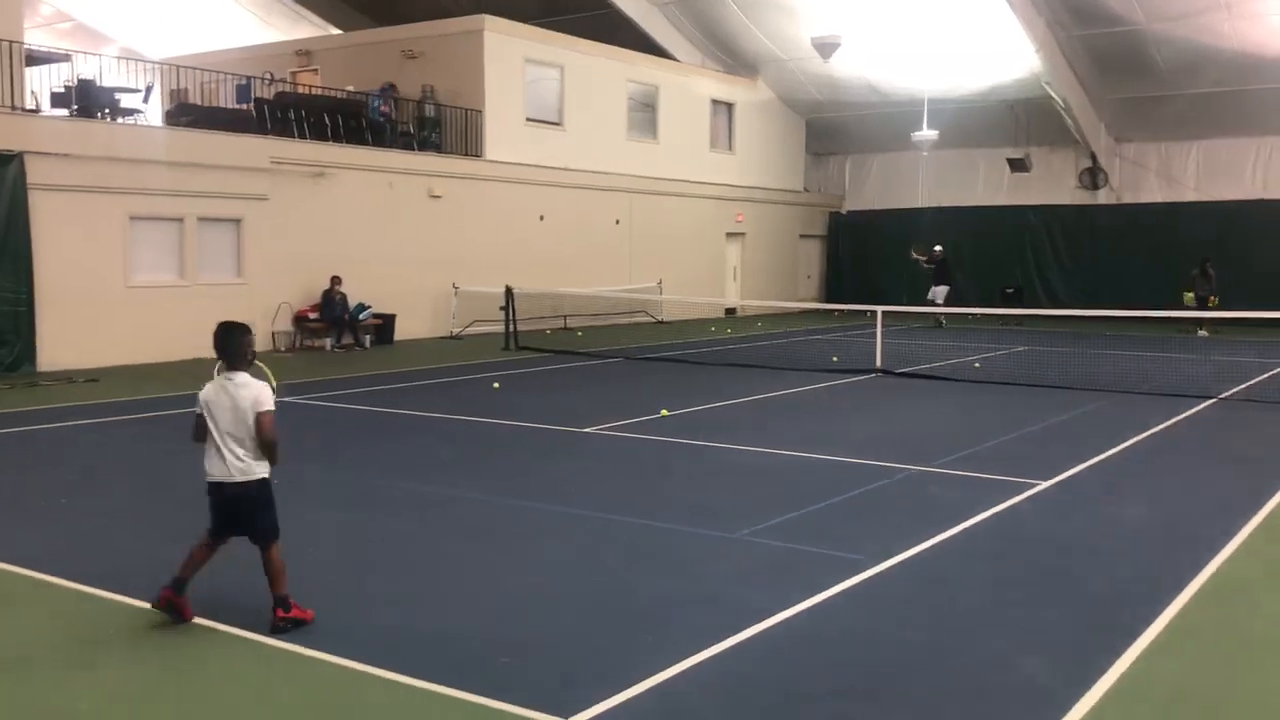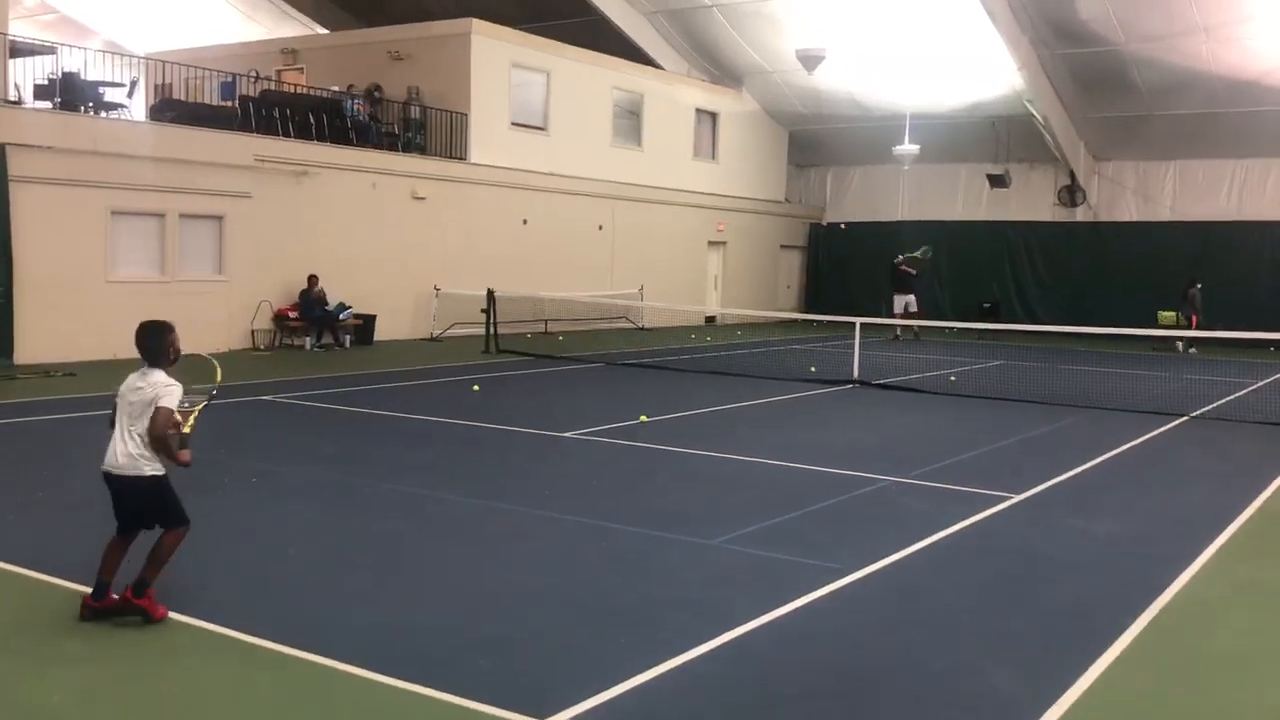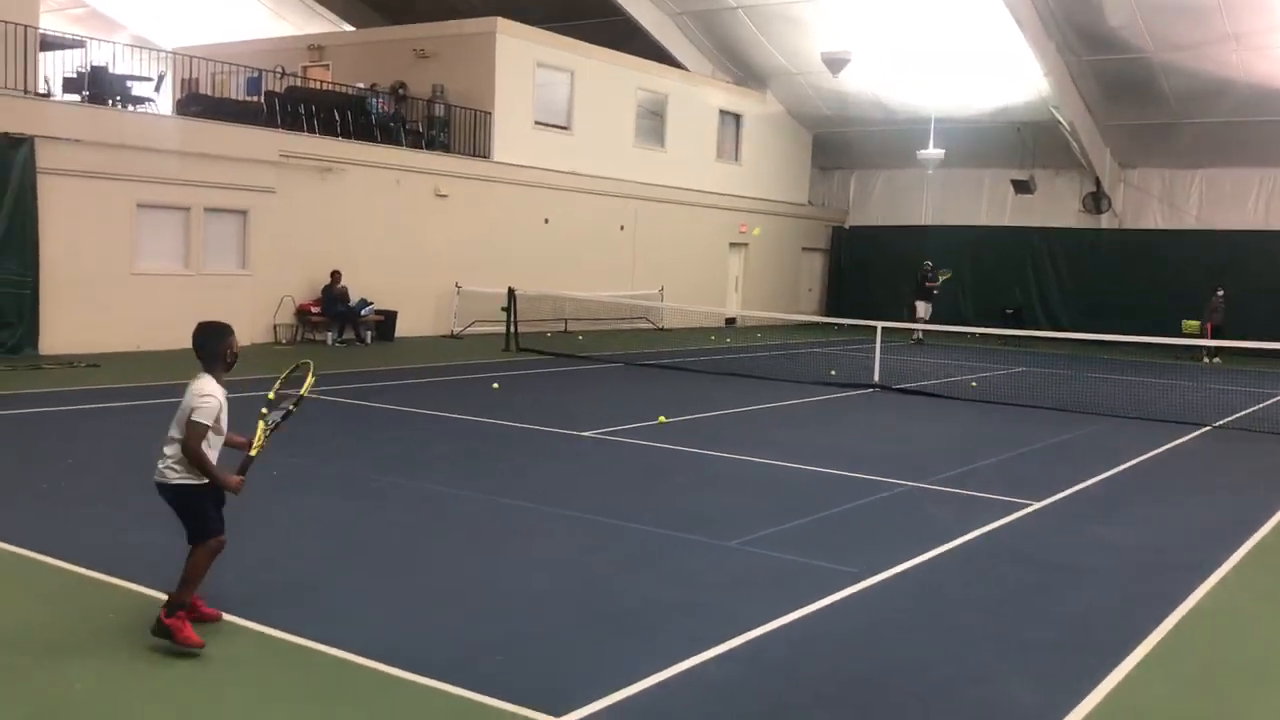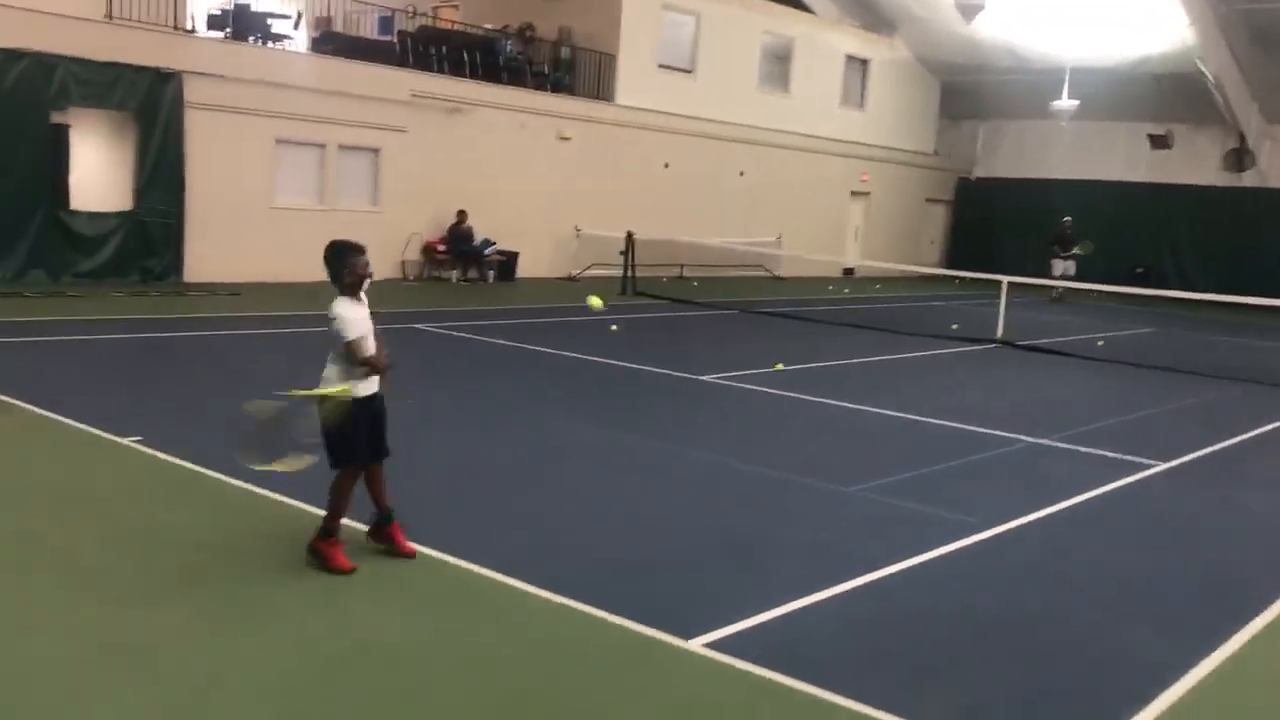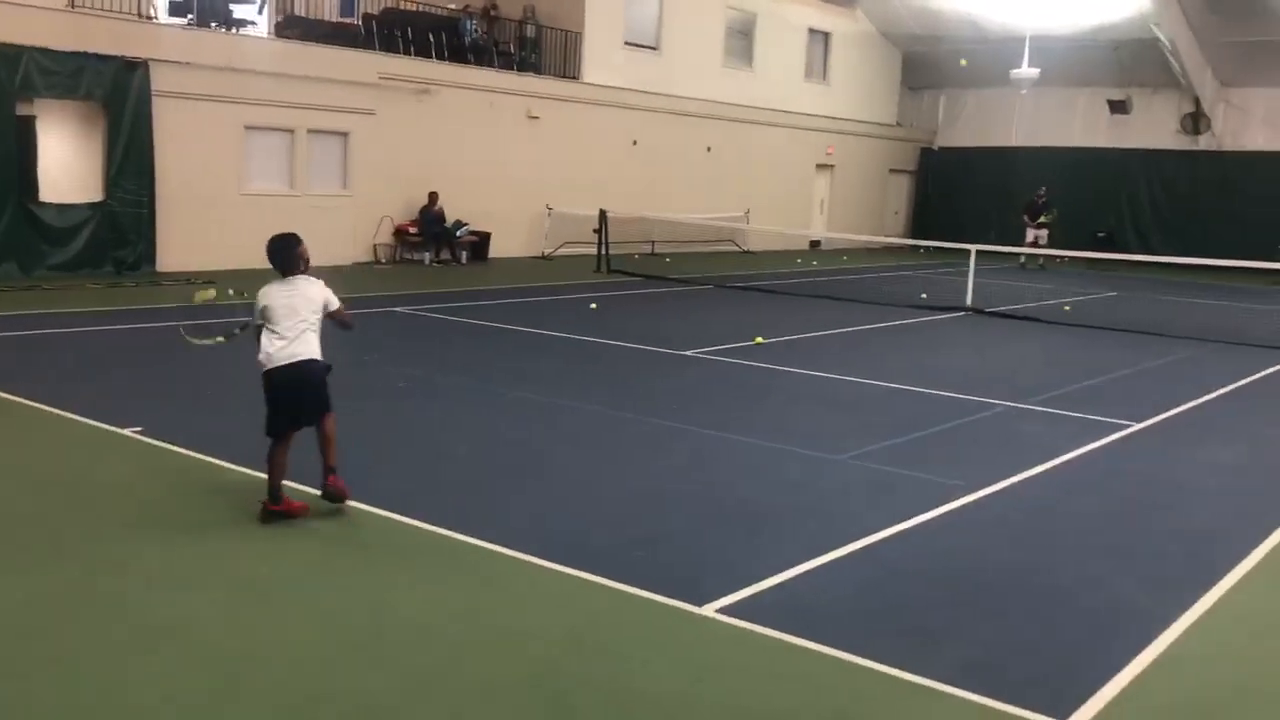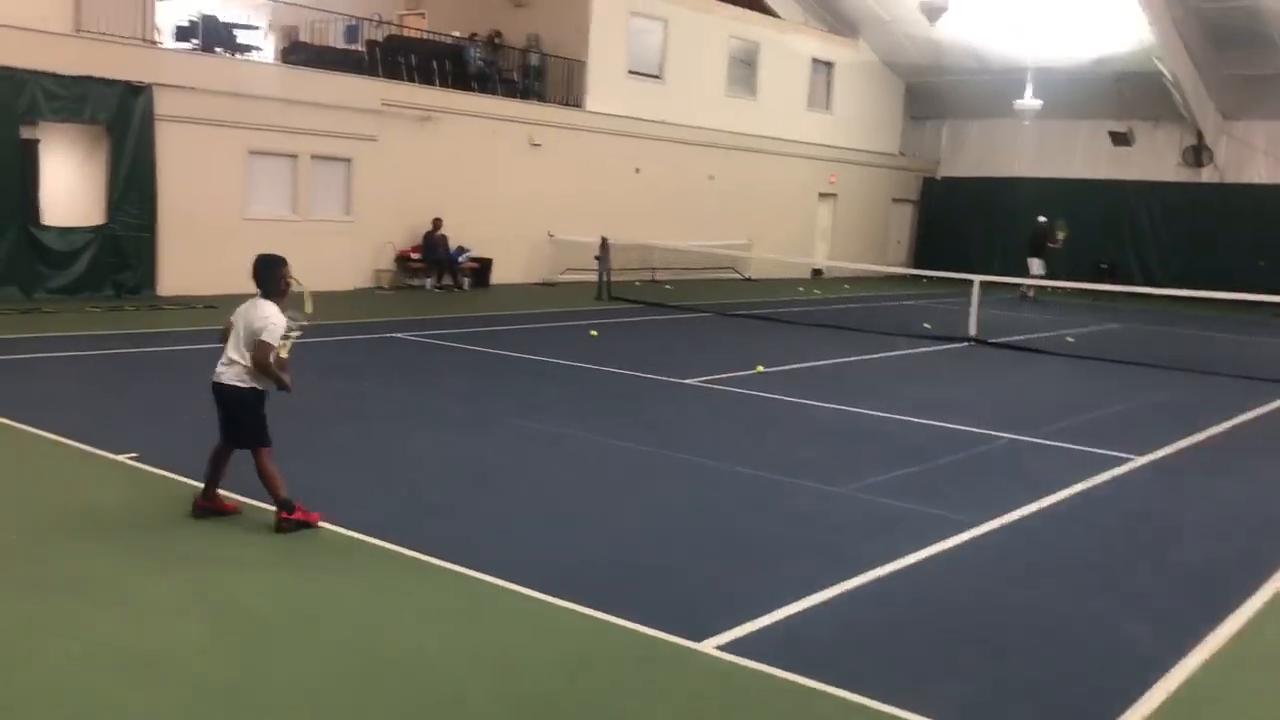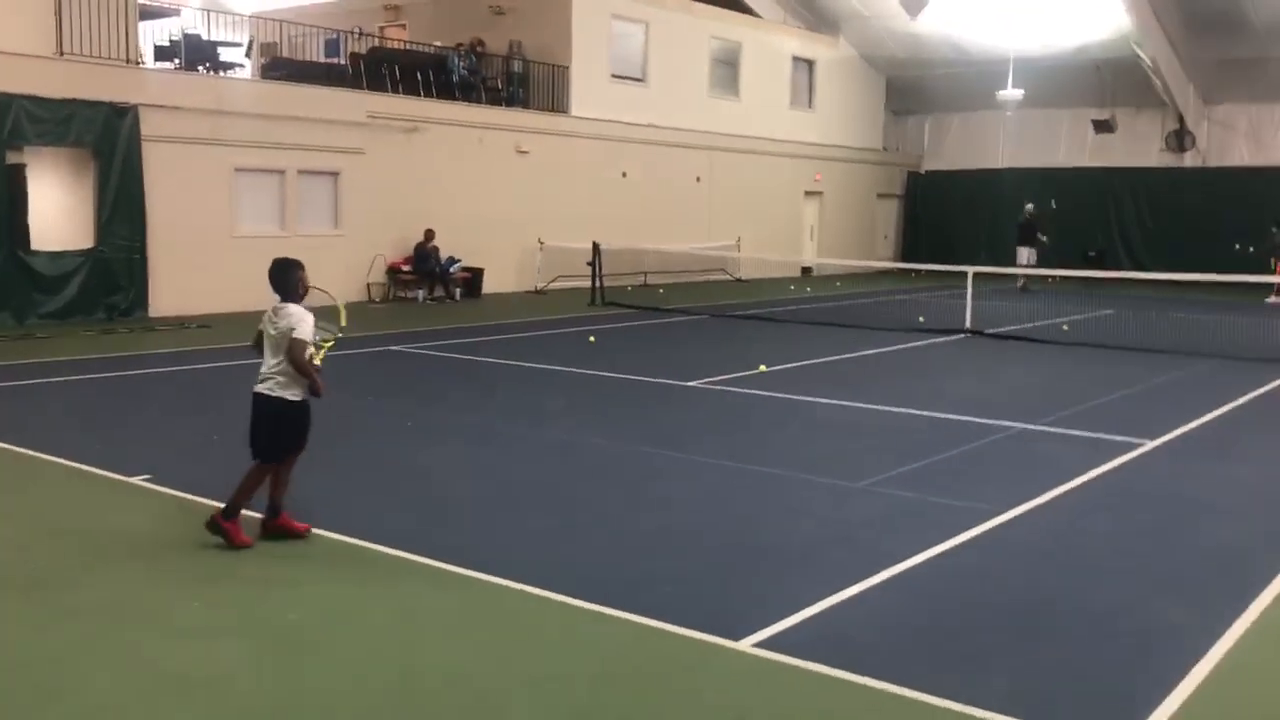
dt=0.7s
person 1, frame 1
left shoulder: (208, 391)
right shoulder: (258, 390)
left elbow: (197, 434)
right elbow: (268, 436)
right wrist: (271, 457)
left hip: (216, 479)
right hip: (250, 479)
left knee: (216, 534)
right knee: (269, 541)
left ankle: (173, 591)
right ankle: (284, 609)
person 1, frame 2
left shoulder: (131, 381)
right shoulder: (169, 387)
right elbow: (158, 433)
right wrist: (178, 456)
left hip: (114, 468)
right hip: (143, 472)
left knee: (127, 530)
right knee: (177, 525)
left ankle: (99, 598)
right ankle: (139, 593)
person 1, frame 3
left shoulder: (209, 386)
right shoulder: (208, 395)
right elbow: (191, 448)
left wrist: (238, 442)
right wrist: (222, 480)
left hip: (197, 478)
right hip: (181, 479)
left knee: (208, 539)
right knee: (212, 541)
left ankle: (186, 599)
right ankle: (173, 616)
person 1, frame 4
left shoulder: (359, 299)
right shoulder: (345, 313)
right elbow: (369, 362)
left wrist: (377, 352)
left hip: (367, 394)
right hip: (343, 399)
left knee: (374, 459)
right knee: (352, 466)
left ankle: (385, 525)
right ankle: (326, 539)
person 1, frame 5
left shoulder: (264, 295)
right shoulder: (318, 288)
left elbow: (261, 336)
right elbow: (347, 322)
right wrist: (328, 312)
left hip: (274, 369)
right hip: (308, 365)
left knee: (281, 435)
right knee: (324, 417)
left ankle: (275, 501)
right ankle: (331, 478)
person 1, frame 6
left shoulder: (247, 307)
right shoulder: (275, 319)
left elbow: (226, 336)
right elbow: (261, 360)
right wrist: (282, 379)
left hip: (223, 381)
right hip: (244, 388)
left knee: (228, 441)
right knee: (261, 450)
left ankle: (207, 498)
right ankle: (287, 511)
person 1, frame 7
left shoulder: (272, 313)
right shoulder: (303, 317)
left elbow: (258, 345)
right elbow: (296, 356)
right wrist: (315, 380)
left hip: (268, 394)
right hip: (283, 399)
left knee: (287, 456)
right knee: (267, 462)
left ankle: (275, 517)
right ankle: (227, 517)
